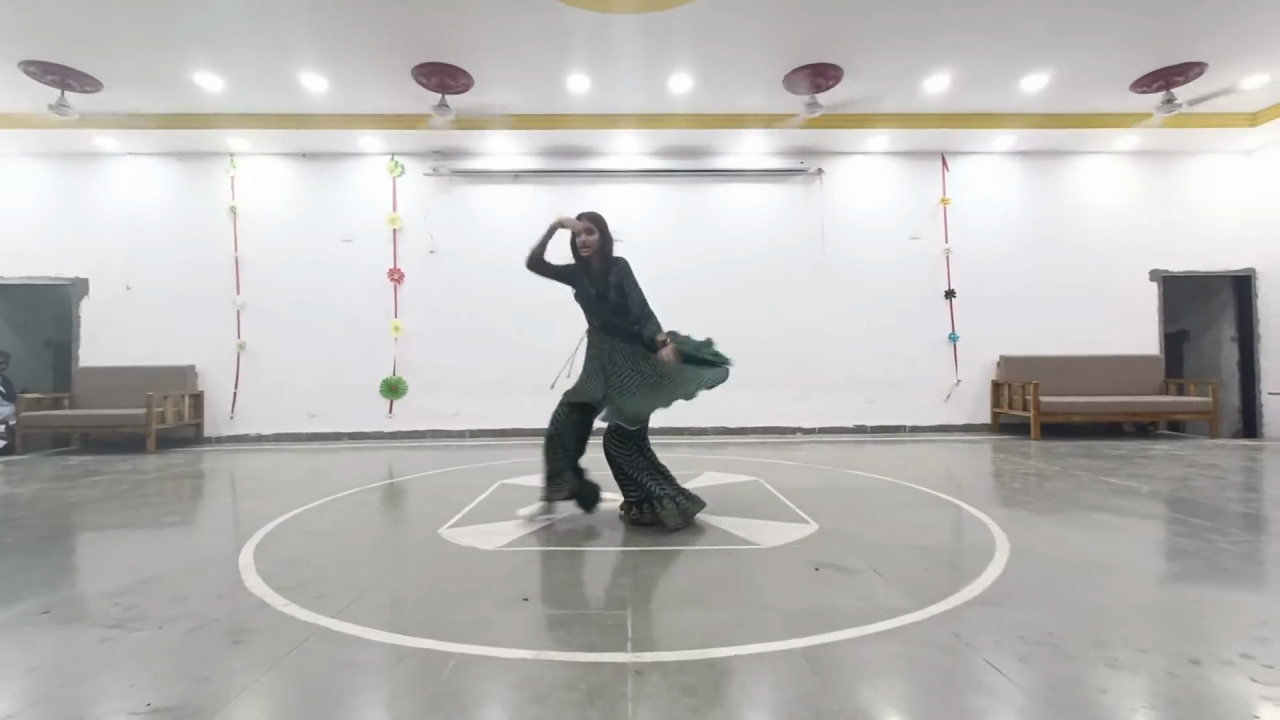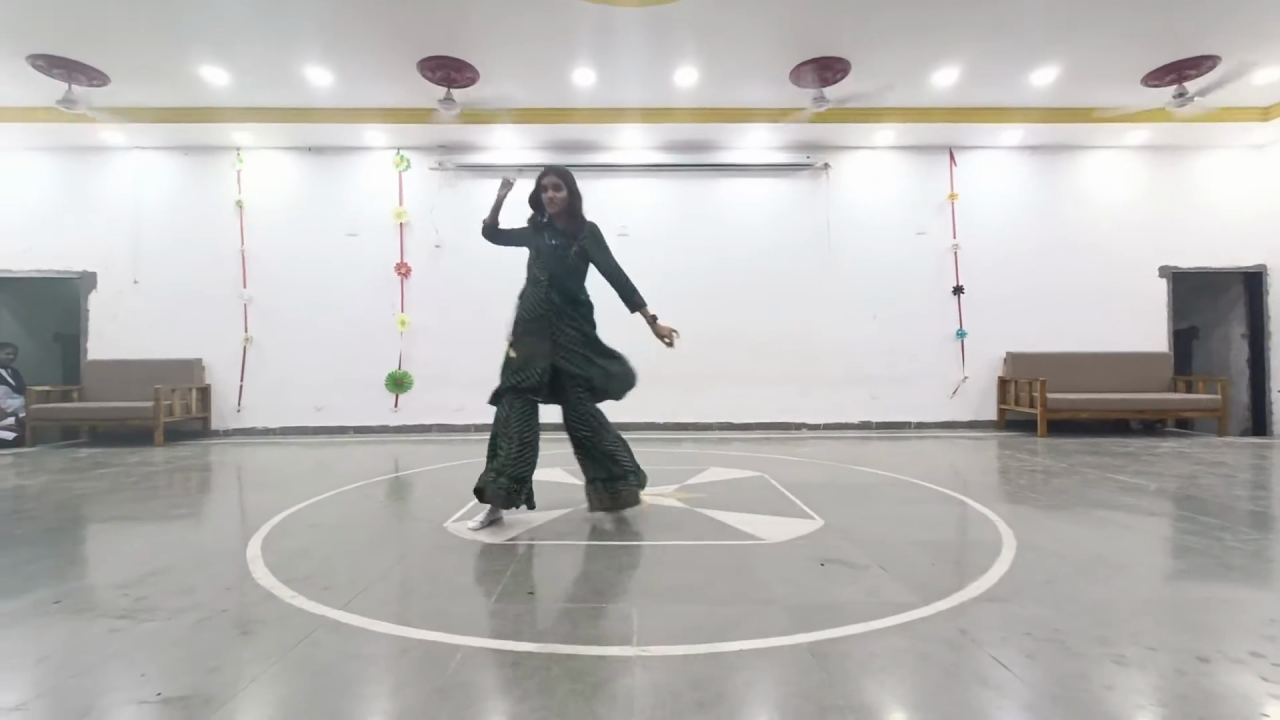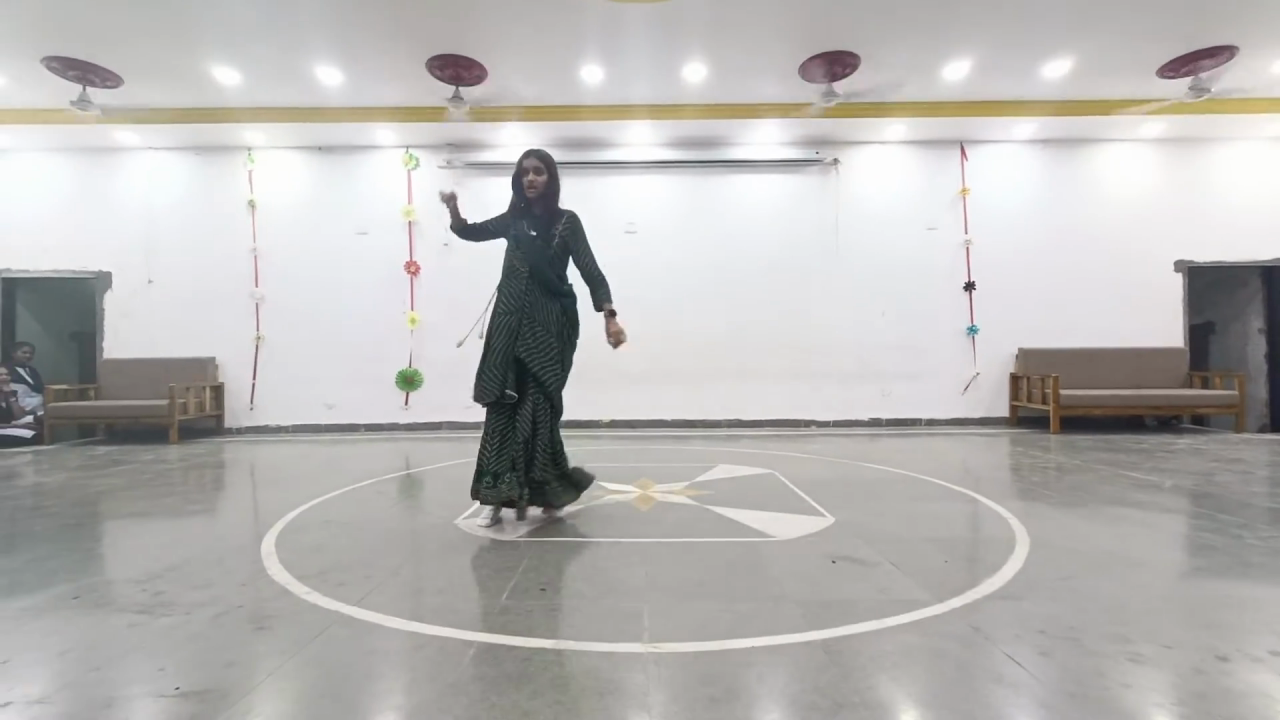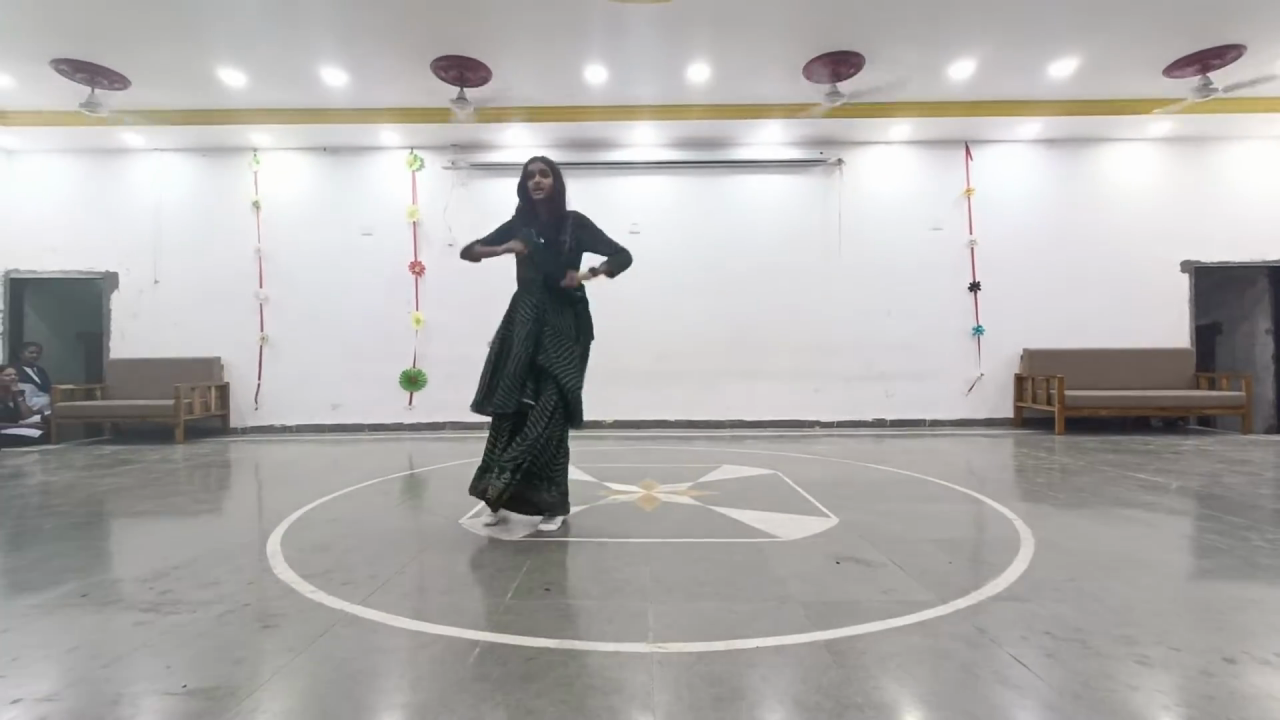
dt=0.3s
person 1, frame 1
left shoulder: (618, 267)
right shoulder: (575, 274)
left elbow: (641, 310)
right elbow: (533, 264)
left wrist: (665, 344)
right wrist: (554, 228)
left hip: (634, 359)
right hip: (601, 360)
left knee: (622, 436)
right knee: (563, 426)
left ankle: (656, 505)
right ankle: (556, 495)
person 1, frame 2
left shoulder: (587, 233)
right shoulder: (536, 232)
left elbow: (616, 277)
right elbow: (491, 233)
left wrist: (651, 320)
right wrist: (502, 197)
left hip: (571, 329)
right hip: (531, 328)
left knee: (581, 411)
right knee: (515, 407)
left ankle: (616, 485)
right ankle: (496, 501)
person 1, frame 3
left shoulder: (566, 221)
right shoulder: (513, 219)
left elbow: (591, 271)
right elbow: (467, 232)
left wrist: (609, 317)
right wrist: (452, 209)
left hip: (549, 322)
right hip: (509, 319)
left knee: (537, 407)
right knee: (501, 404)
left ankle: (548, 491)
right ankle: (497, 496)
person 1, frame 4
left shoulder: (574, 223)
right shoulder: (518, 224)
left elbow: (622, 256)
right elbow: (468, 251)
left wrist: (591, 272)
right wrist: (501, 248)
left hip: (564, 325)
right hip: (524, 322)
left knee: (552, 409)
right knee: (511, 407)
left ankle: (550, 502)
right ankle: (499, 494)
